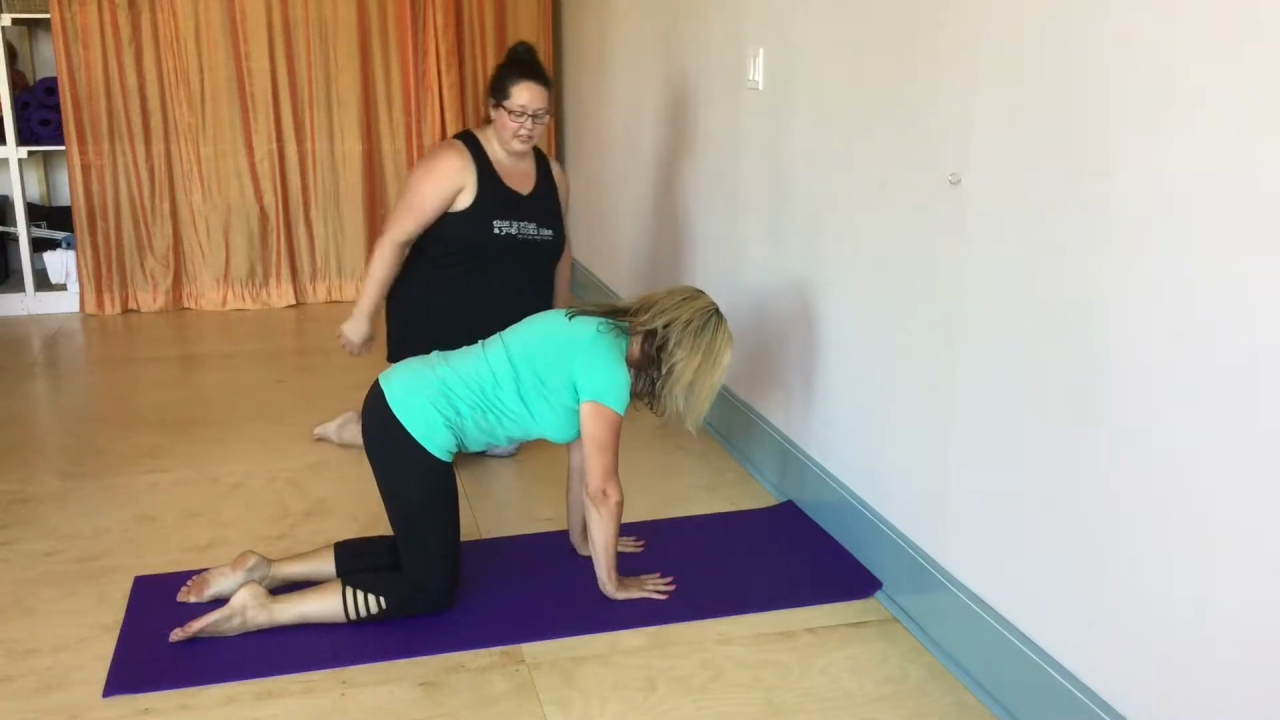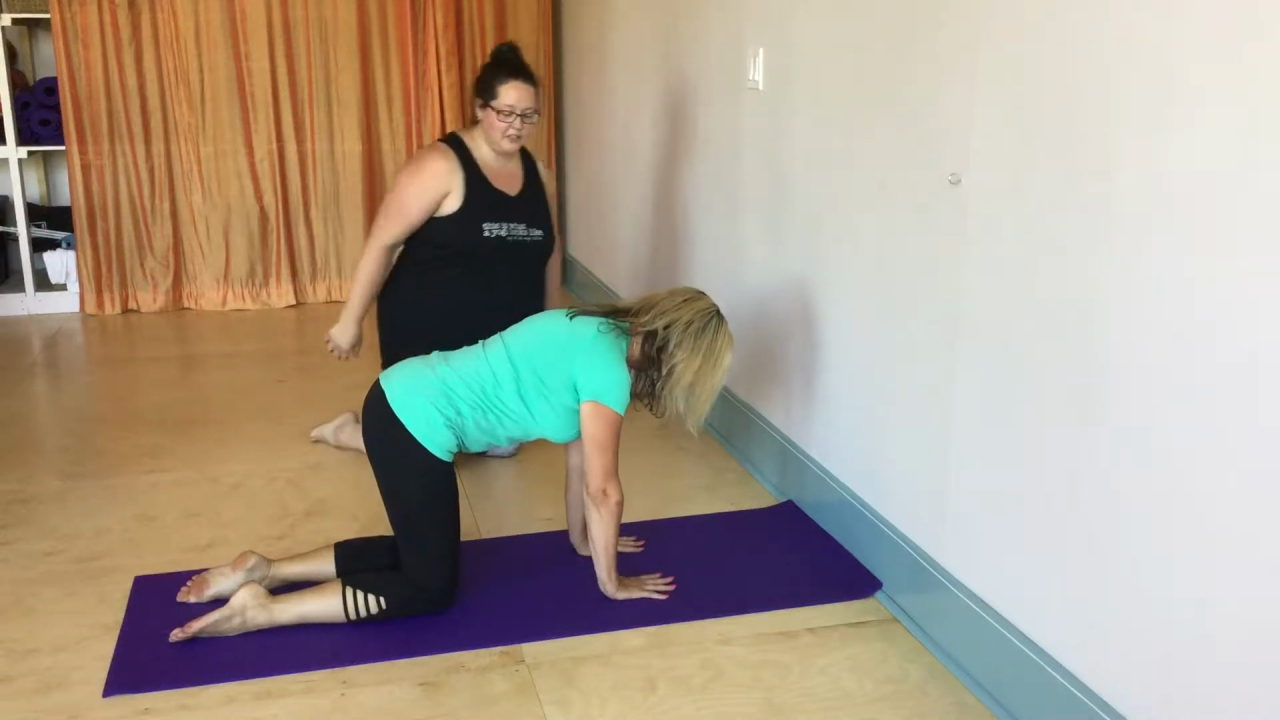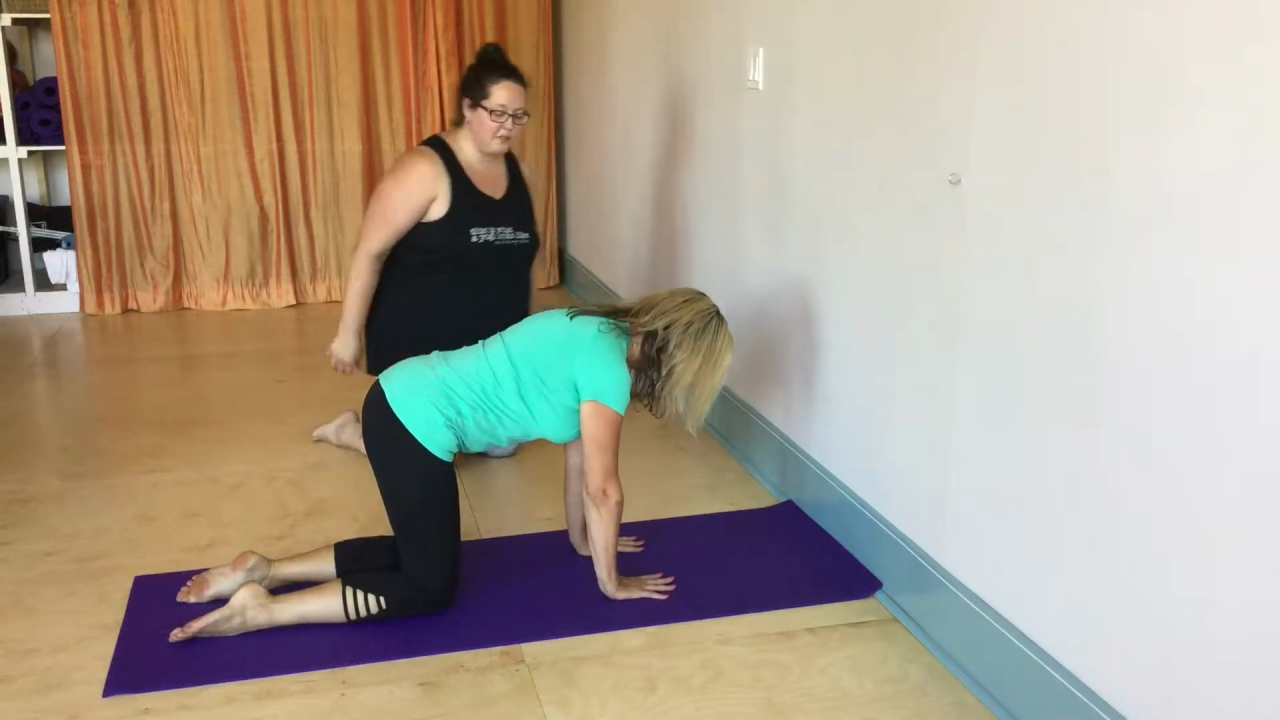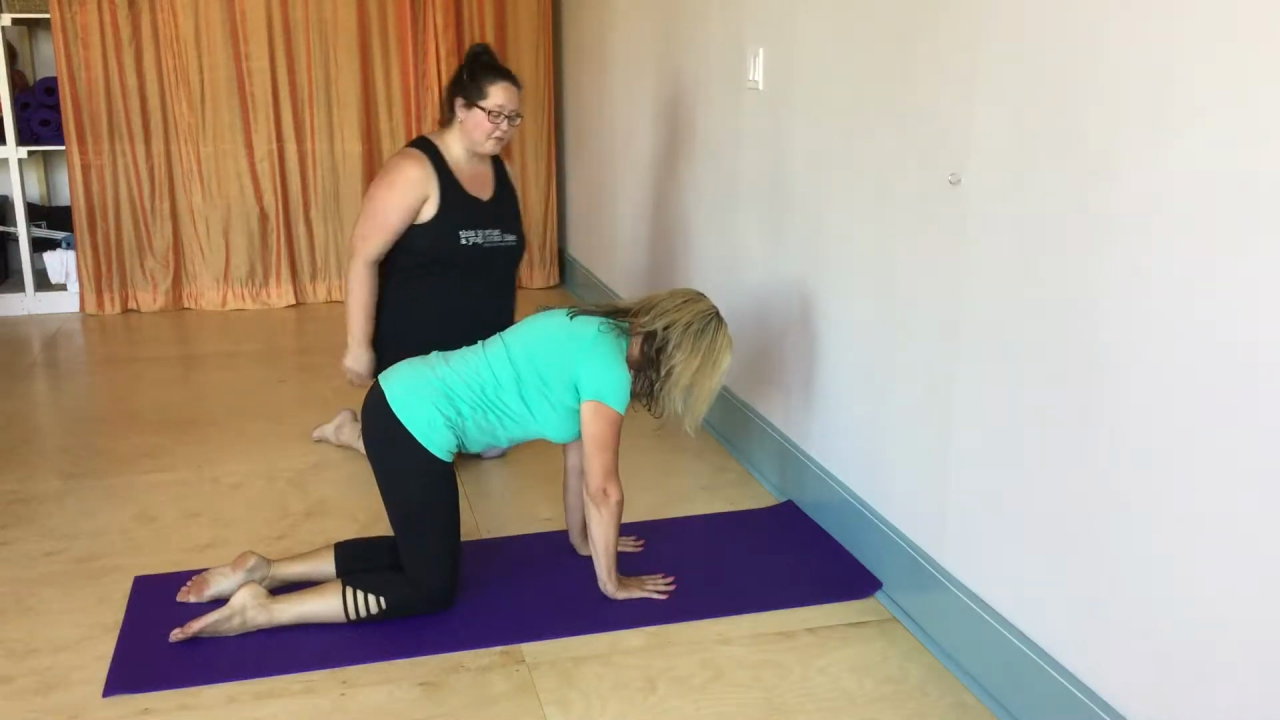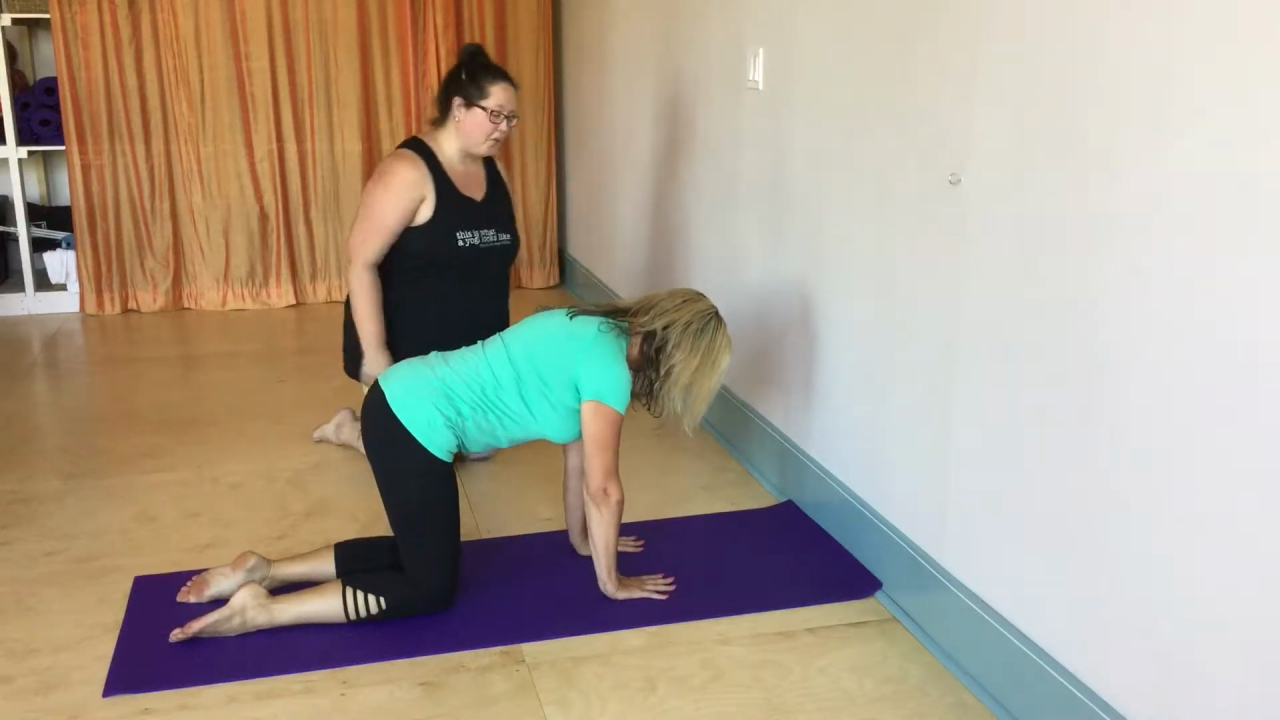
dt=0.1s
person 1, frame 1
left shoulder: (598, 333)
right shoulder: (608, 366)
left elbow: (580, 455)
right elbow: (602, 488)
left wrist: (582, 538)
right wrist: (611, 581)
left hip: (401, 401)
right hip: (414, 423)
left knee: (420, 551)
right knee: (431, 587)
left ankle: (262, 570)
right ankle: (259, 610)
person 1, frame 2
left shoulder: (600, 333)
right shoulder: (608, 366)
left elbow: (579, 455)
right elbow: (602, 488)
left wrist: (582, 538)
right wrist: (611, 580)
left hip: (400, 401)
right hip: (415, 423)
left knee: (420, 552)
right knee: (432, 588)
left ankle: (263, 570)
right ankle: (259, 608)
person 1, frame 3
left shoulder: (597, 333)
right shoulder: (609, 365)
left elbow: (577, 453)
right elbow: (603, 487)
left wrist: (581, 538)
right wrist: (610, 581)
left hip: (401, 400)
right hip: (415, 422)
left knee: (418, 552)
right knee: (432, 587)
left ankle: (262, 570)
right ankle: (259, 609)
person 1, frame 4
left shoulder: (598, 332)
right shoulder: (609, 365)
left elbow: (577, 454)
right elbow: (603, 486)
left wrist: (582, 538)
right wrist: (611, 580)
left hip: (400, 400)
right hip: (415, 423)
left knee: (420, 552)
right knee: (433, 588)
left ankle: (262, 570)
right ankle: (260, 608)
person 1, frame 5
left shoulder: (597, 334)
right shoulder: (610, 366)
left elbow: (577, 452)
right elbow: (603, 487)
left wrist: (581, 538)
right wrist: (611, 580)
left hip: (402, 401)
right hip: (415, 423)
left knee: (420, 552)
right knee: (432, 588)
left ankle: (262, 570)
right ankle: (260, 610)
person 2, frame 1
left shoulder: (551, 173)
right shoulder: (454, 162)
left elbow: (557, 252)
right elbow: (394, 240)
right wrist: (362, 316)
right hip: (436, 335)
left knee: (502, 445)
right ankle: (353, 428)
person 2, frame 2
left shoulder: (536, 172)
right shoulder: (441, 166)
left elbow: (547, 252)
right elbow: (381, 244)
right wrist: (350, 320)
right hip: (429, 338)
left knee: (502, 444)
right ankle: (349, 430)
person 2, frame 3
left shoulder: (516, 171)
right shoulder: (425, 169)
left elbow: (524, 255)
right elbow: (369, 253)
right wrist: (349, 332)
right hip: (420, 346)
left knee: (500, 445)
right ankle: (352, 429)
person 2, frame 4
left shoulder: (500, 172)
right shoulder: (414, 171)
right elbow: (364, 258)
right wrist: (359, 344)
right hip: (410, 348)
left knee: (492, 445)
right ankle: (350, 429)
person 2, frame 5
left shoulder: (491, 170)
right shoulder: (408, 172)
right elbow: (361, 262)
right wrist: (373, 350)
right hip: (407, 352)
right ankle: (350, 427)
